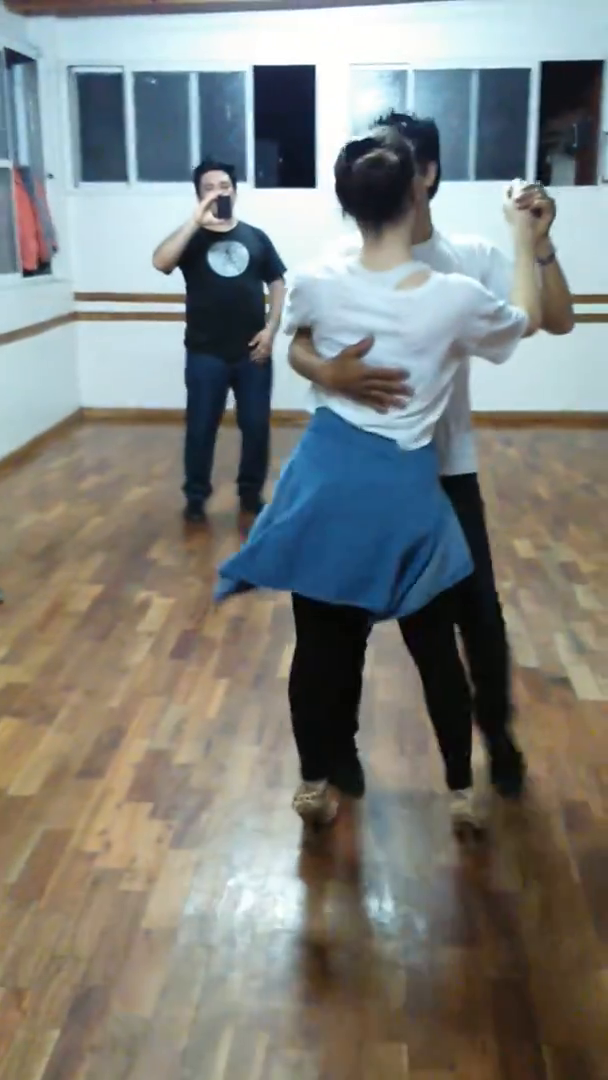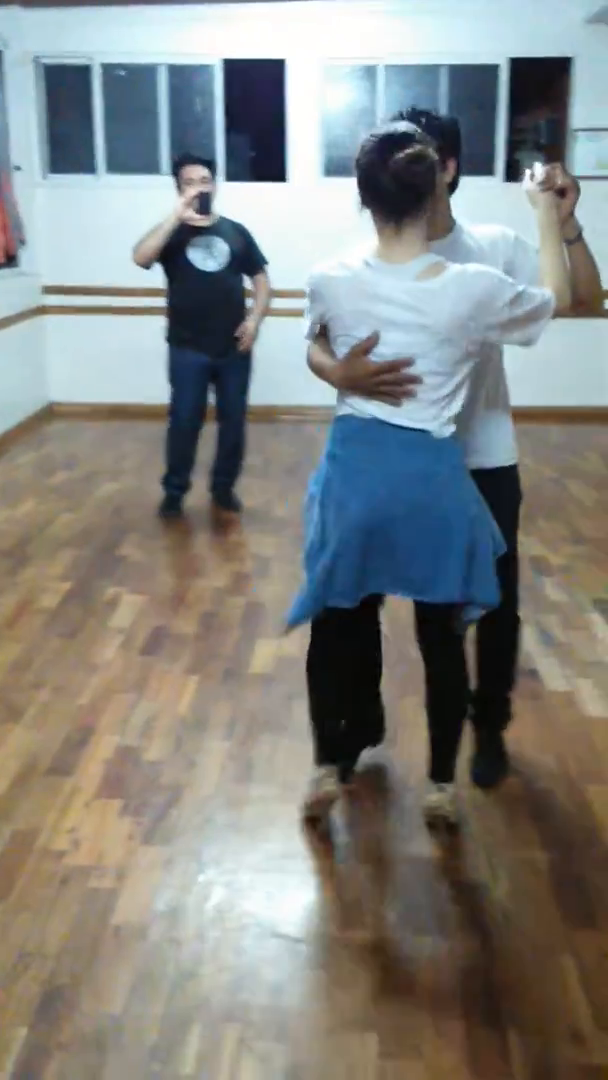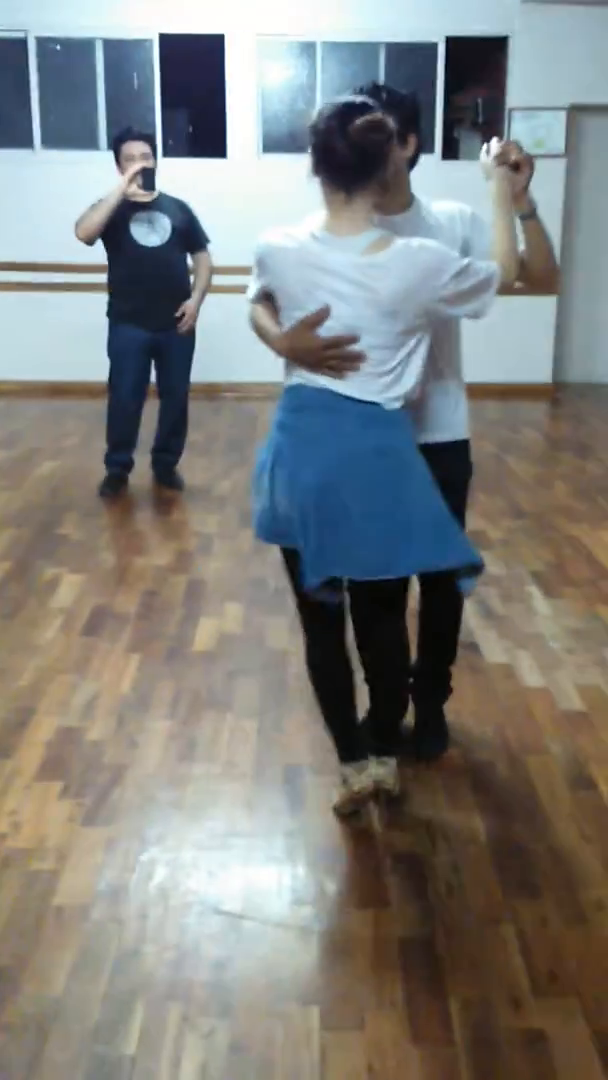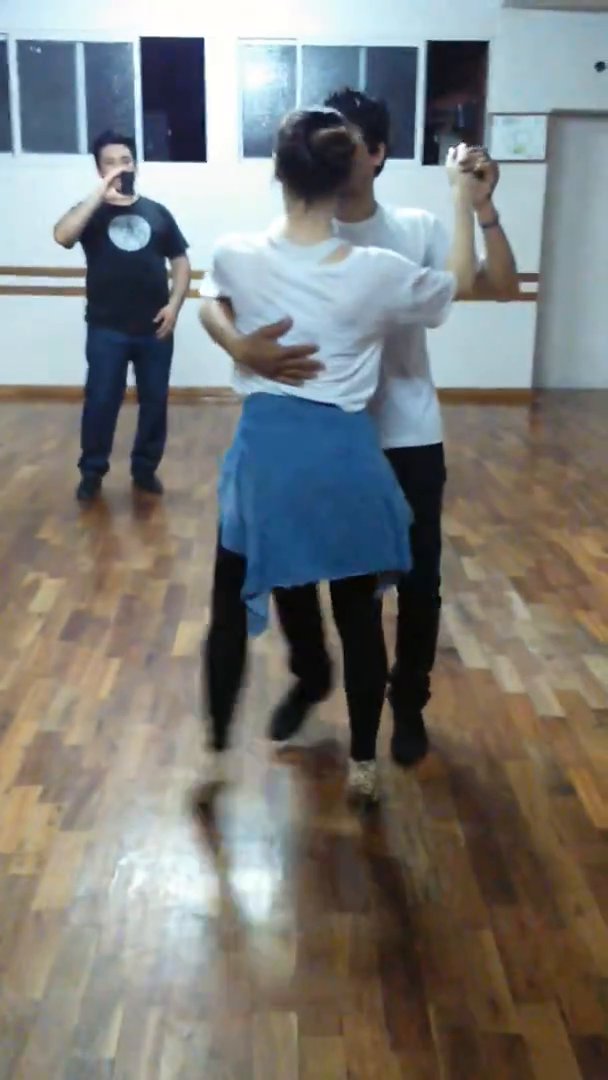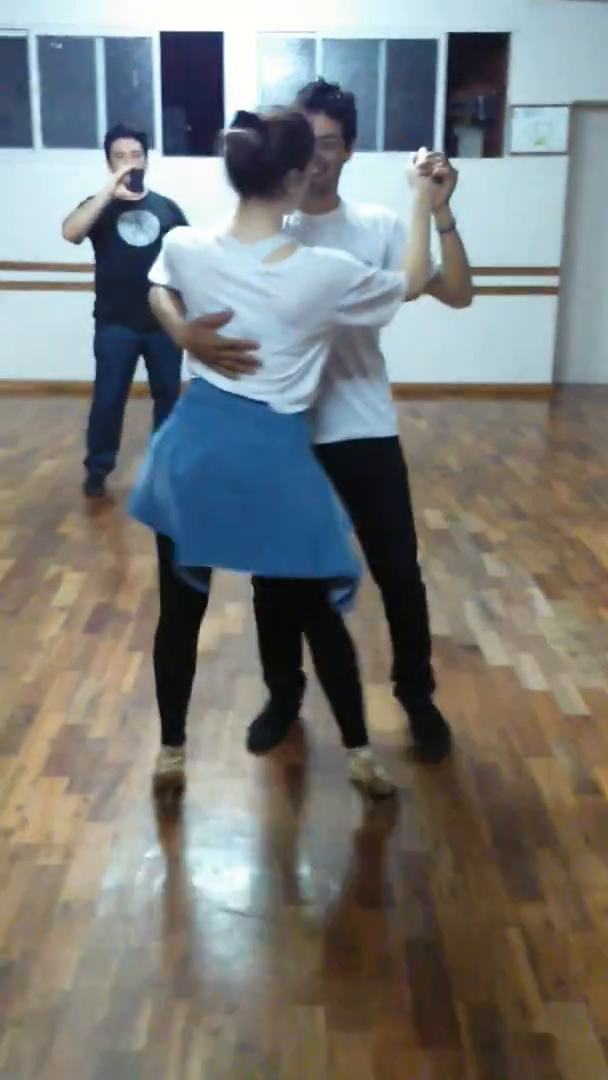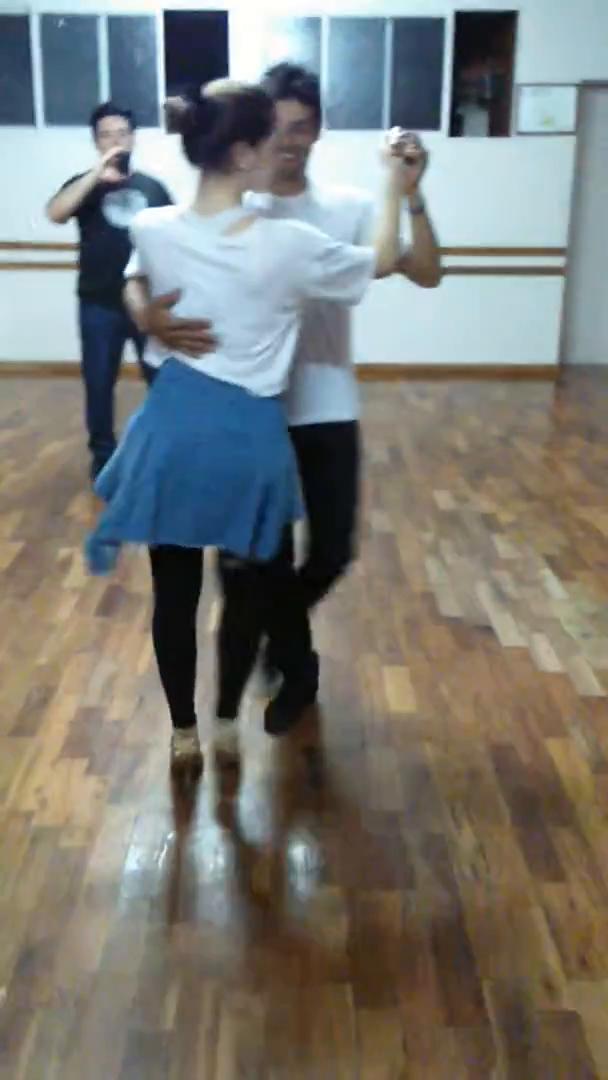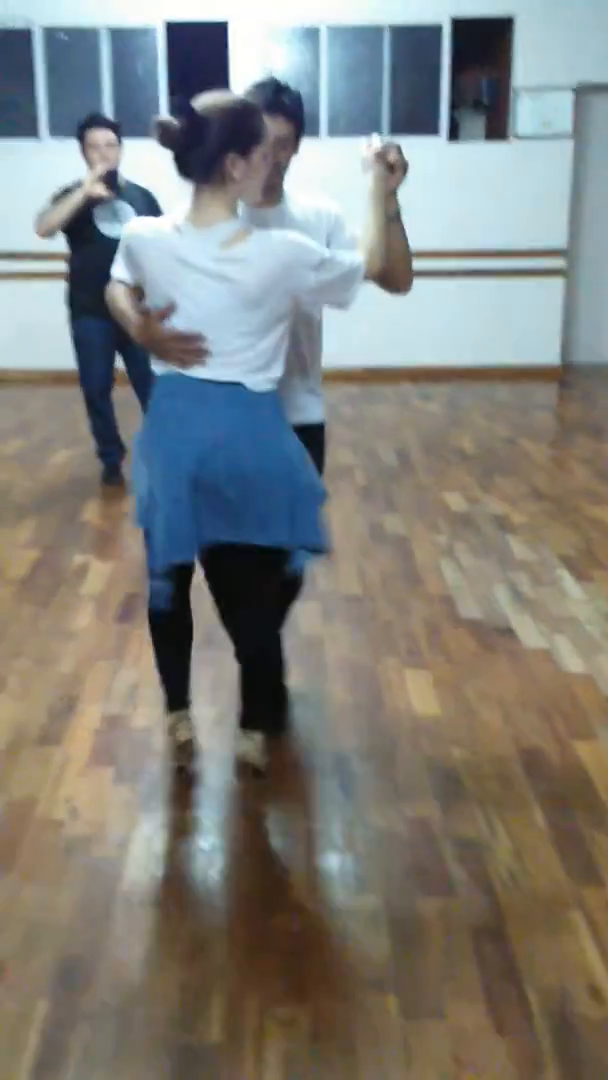
dt=0.3s
person 1, frame 1
left shoulder: (317, 282)
right shoulder: (454, 298)
right elbow: (525, 320)
right wrist: (523, 238)
left hip: (325, 474)
right hip: (401, 486)
left knee: (318, 642)
right knee: (436, 644)
left ankle: (314, 782)
right ankle: (458, 791)
person 1, frame 2
left shoulder: (331, 281)
right shoulder: (472, 288)
right elbow: (555, 301)
right wrist: (549, 219)
left hip: (354, 470)
right hip: (432, 478)
left knee: (334, 628)
left ankle: (328, 768)
right ankle: (441, 785)
person 1, frame 3
left shoulder: (278, 250)
right shoulder: (419, 263)
right elbow: (504, 272)
right wrist: (502, 193)
left hip: (304, 445)
right hip: (381, 452)
left knee: (320, 619)
right knee: (383, 617)
left ankle: (352, 766)
right ankle: (384, 758)
person 1, frame 4
left shoulder: (235, 257)
right shoulder: (378, 272)
left elbow: (210, 302)
right elbow: (459, 282)
right wrist: (463, 201)
left hip: (266, 453)
right hip: (347, 458)
left knee: (230, 612)
right knee: (358, 620)
left ankle: (215, 753)
right ankle: (362, 765)
person 1, frame 5
left shoulder: (185, 249)
right shoulder: (324, 273)
left elbow: (161, 298)
right elbow: (411, 282)
right wrist: (423, 204)
left hip: (196, 447)
right hip: (275, 456)
left knee: (179, 609)
right knee: (315, 611)
left ankle: (171, 751)
right ankle: (359, 753)
person 1, frame 6
left shoulder: (151, 231)
right shoulder: (287, 244)
right elbow: (380, 261)
right wrist: (394, 184)
left hip: (170, 426)
right hip: (246, 434)
left knee: (173, 591)
right knee: (253, 584)
left ankle: (184, 731)
right ankle: (225, 721)
person 1, frame 7
left shoulder: (144, 240)
right shoulder: (281, 255)
left elbow: (119, 296)
right elbow: (370, 268)
right wrist: (379, 193)
left hip: (177, 431)
right hip: (254, 437)
left knee: (168, 581)
right knee: (254, 591)
left ankle: (179, 716)
right ankle: (253, 732)
person 2, frame 1
left shoulder: (472, 257)
right shoulder: (342, 262)
left elbow: (557, 322)
right elbow: (298, 346)
left wrist: (540, 244)
right wrist: (331, 374)
left hip: (448, 467)
left knee: (478, 610)
left ankle: (496, 736)
right ankle: (339, 740)
person 2, frame 2
left shoulder: (497, 248)
right elbow: (317, 343)
right wrist: (341, 373)
left hip: (485, 461)
left knee: (495, 601)
right knee: (431, 605)
left ankle: (488, 726)
right ankle: (369, 721)
person 2, frame 3
left shoulder: (455, 223)
left elbow: (541, 278)
right elbow: (262, 305)
left wrist: (520, 200)
right wrist: (287, 343)
left hip: (438, 435)
left knee: (441, 575)
left ankle: (430, 698)
person 2, frame 4
left shoulder: (418, 230)
left elbow: (502, 288)
right elbow: (218, 304)
left wrist: (483, 208)
right wrist: (246, 348)
left hip: (409, 440)
left knee: (418, 581)
left ankle: (408, 703)
right ankle: (309, 677)
person 2, frame 5
left shoulder: (379, 226)
left elbow: (456, 293)
left wrist: (440, 211)
right wrist: (191, 337)
left hip: (365, 433)
left knee: (399, 574)
left ankle: (418, 696)
right ankle: (283, 693)
person 2, frame 6
left shoulder: (348, 209)
left elbow: (426, 273)
left wrist: (412, 194)
right wrist: (153, 318)
left hip: (328, 415)
left knee: (334, 551)
left ankle: (281, 652)
right ankle: (287, 659)
person 2, frame 7
left shoulder: (319, 218)
left elbow: (396, 280)
left wrist: (388, 203)
right wrist: (146, 330)
left hip: (297, 417)
right ankle: (263, 671)
person 3, frame 1
left shoulder: (256, 237)
right shoulder: (192, 237)
left elbow: (278, 286)
right elbow: (161, 262)
left wrist: (270, 328)
right wrist: (196, 220)
left hip: (252, 352)
right hip: (205, 353)
left knee: (256, 426)
right knee: (200, 428)
left ankle: (251, 492)
right ankle: (196, 496)
person 3, frame 2
left shoulder: (235, 231)
right shoulder: (172, 232)
left elbow: (261, 278)
right elbow: (141, 257)
left wrist: (255, 318)
right wrist: (177, 215)
left hip: (233, 347)
right hip: (188, 348)
left knee: (233, 420)
right knee: (184, 421)
left ankle: (224, 486)
right ankle: (174, 490)
person 3, frame 3
left shoulder: (178, 208)
right shoulder: (112, 208)
left elbow: (202, 257)
right elbow: (83, 233)
left wrist: (196, 298)
right wrist: (121, 190)
left hip: (176, 324)
right hip: (128, 325)
left knee: (176, 397)
right knee: (124, 399)
left ankle: (165, 464)
right ankle: (117, 468)
person 3, frame 4
left shoulder: (157, 212)
right shoulder: (91, 211)
left elbow: (180, 262)
right elbow: (62, 236)
left wrist: (174, 304)
right wrist: (100, 194)
left hip: (154, 327)
right hip: (107, 328)
left knee: (155, 401)
right knee: (100, 402)
left ankle: (145, 468)
right ankle: (92, 472)
person 3, frame 5
left shoulder: (166, 207)
right shoulder: (100, 206)
right elbow: (70, 233)
right wrist: (109, 191)
left hip: (163, 322)
right hip: (115, 324)
left knee: (169, 396)
right knee: (108, 399)
right ankle: (97, 468)
person 3, frame 6
left shoulder: (152, 187)
right shoulder: (85, 184)
right elbow: (55, 213)
right wrist: (97, 174)
right hip: (99, 304)
right knee: (99, 382)
right ankle: (102, 451)
person 3, frame 7
left shoulder: (141, 196)
right shoulder: (74, 196)
right elbow: (43, 228)
right wrist: (85, 192)
right hip: (90, 315)
left knee: (153, 387)
right knee: (96, 390)
right ankle: (110, 457)
